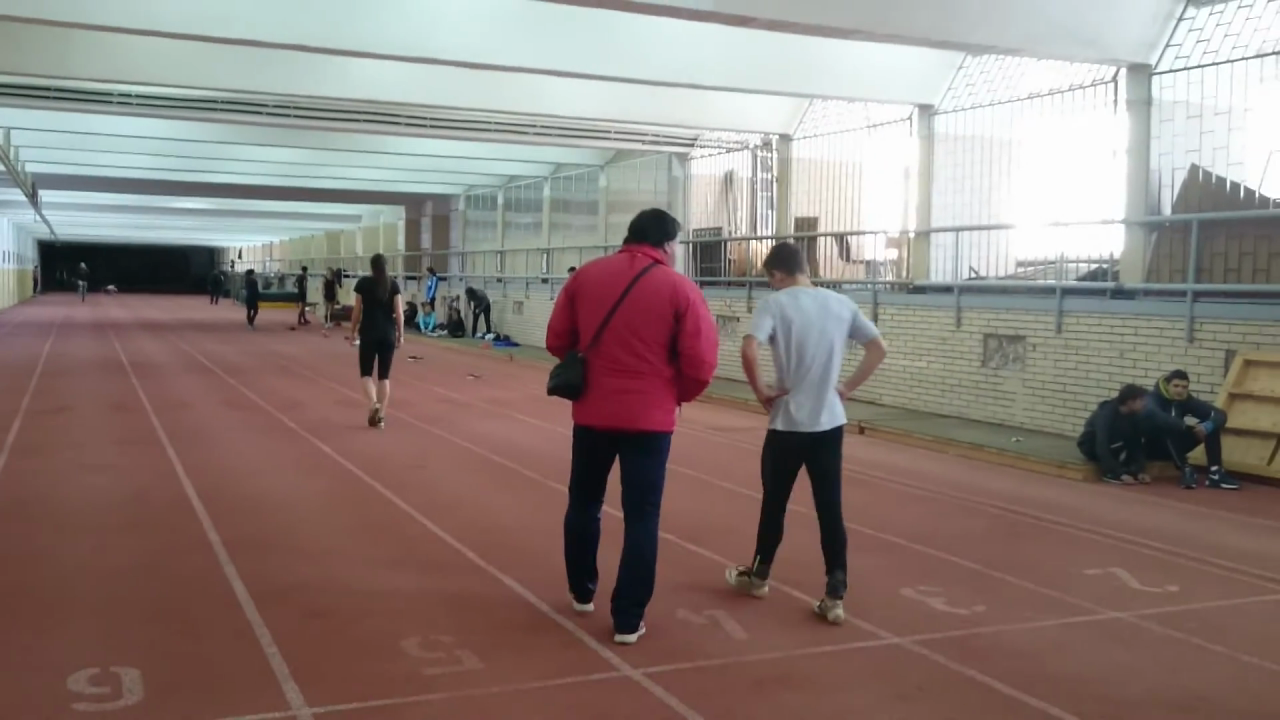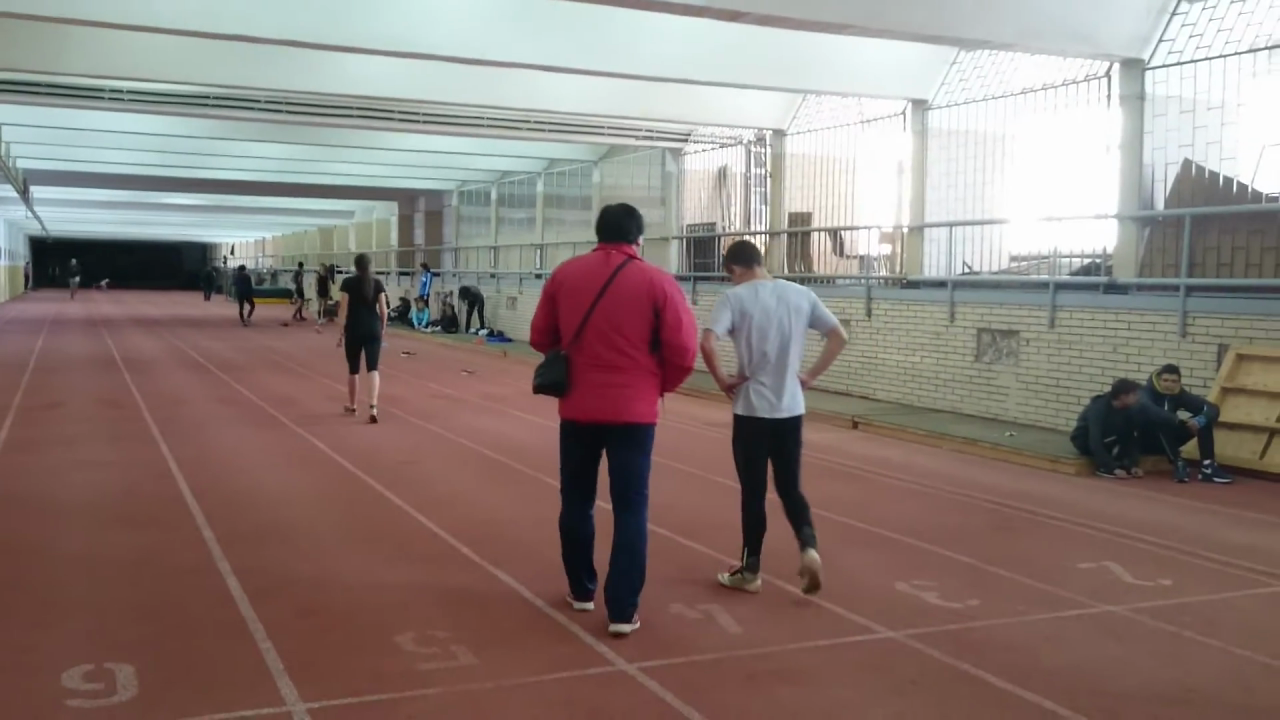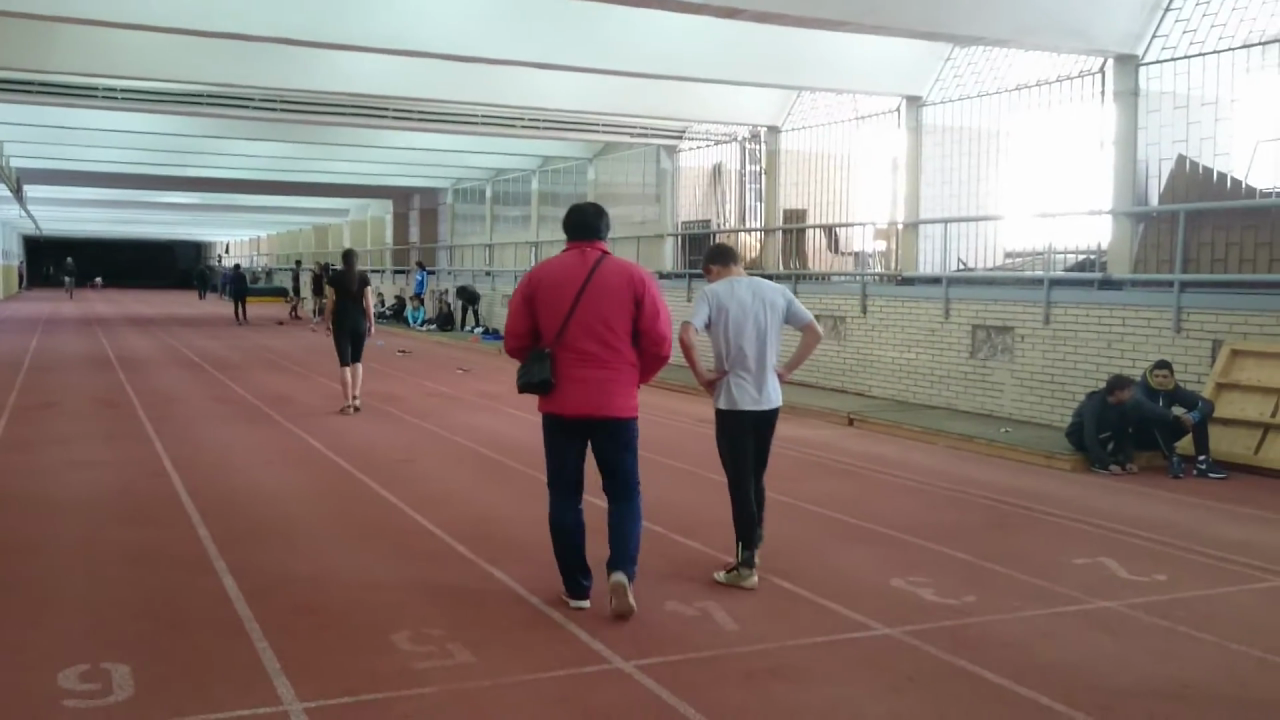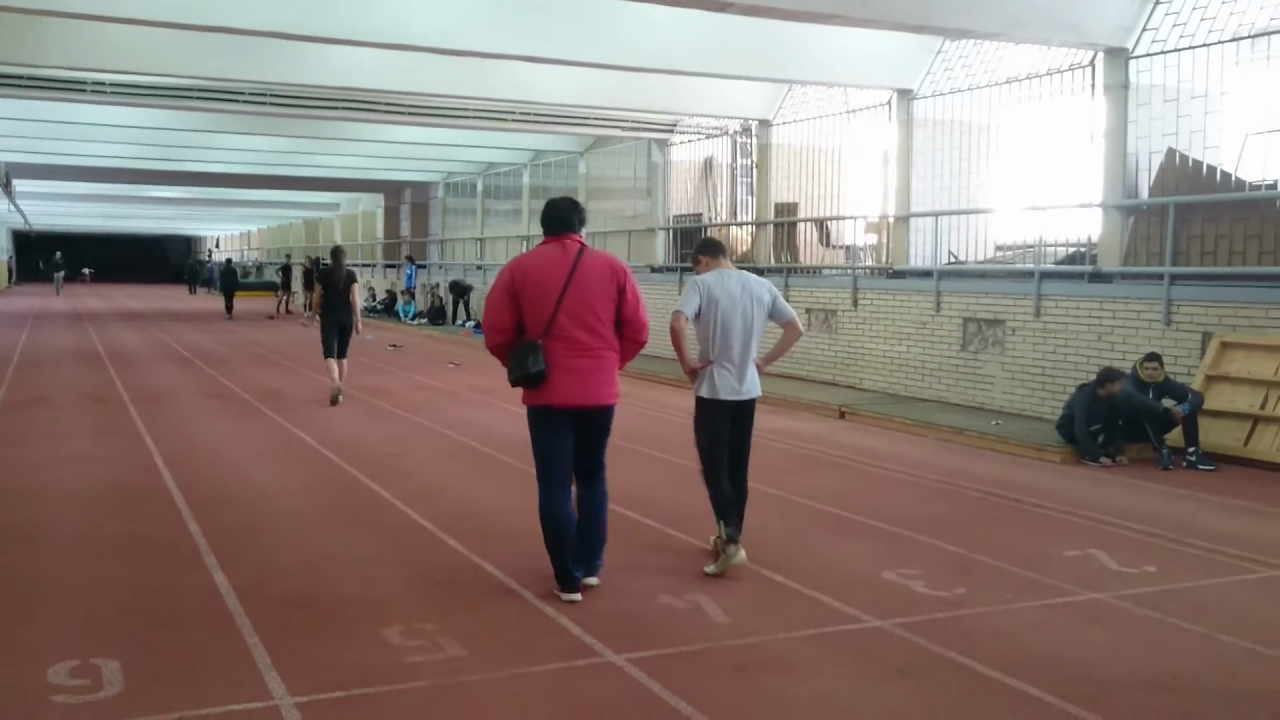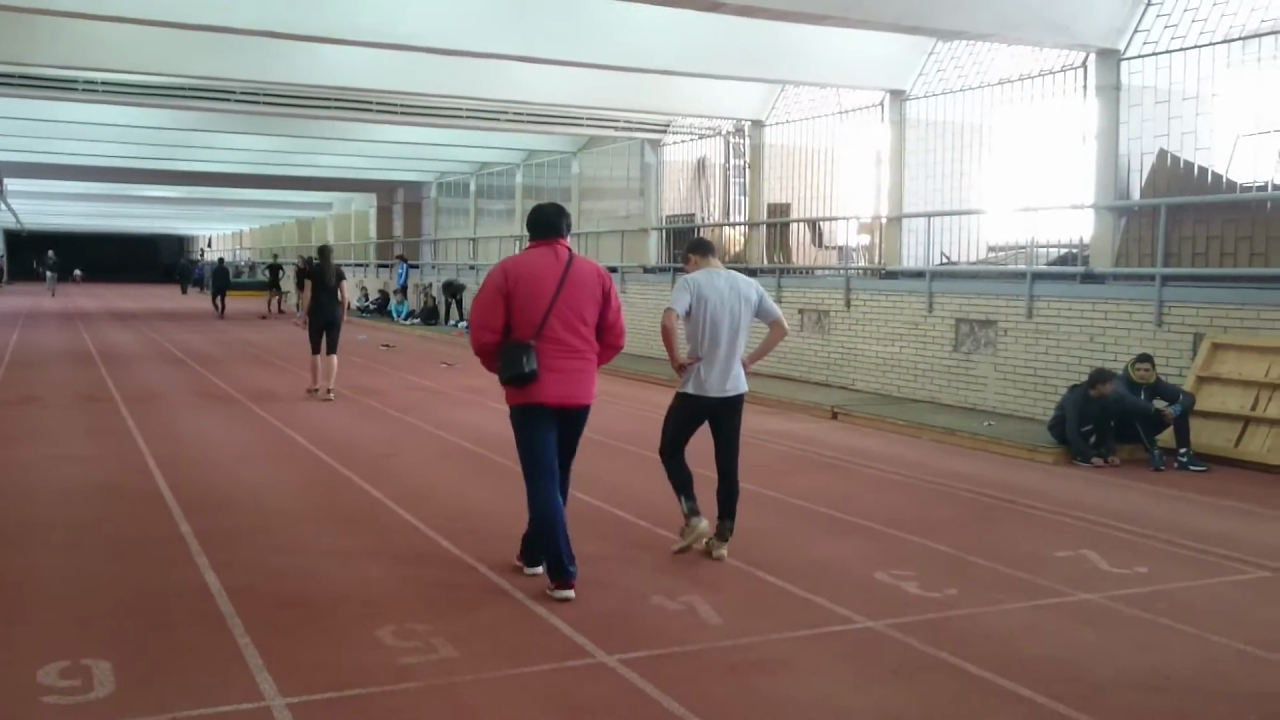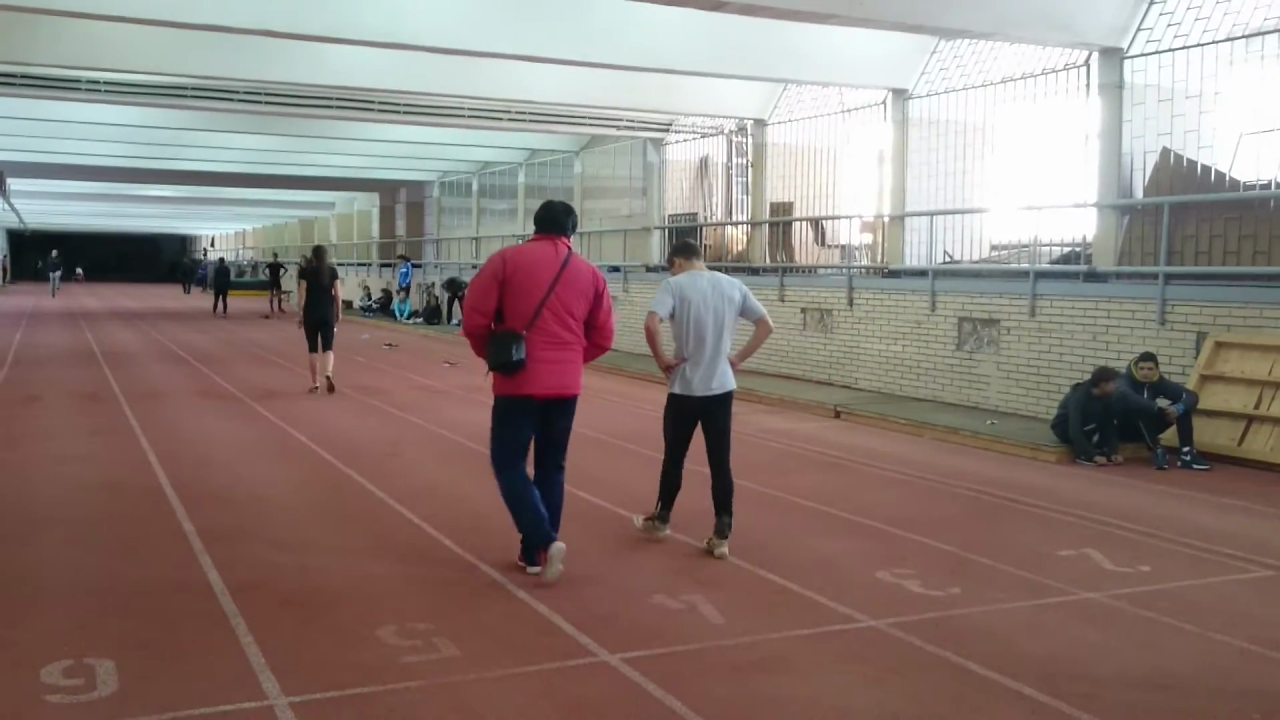
dt=0.3s
person 1, frame 1
left shoulder: (586, 275)
right shoulder: (680, 289)
left elbow: (557, 340)
right elbow: (699, 366)
right wrist: (672, 396)
left hip: (592, 411)
right hip: (650, 418)
left knee: (583, 504)
right knee: (642, 517)
left ankle: (582, 592)
right ankle: (628, 619)
person 1, frame 2
left shoulder: (564, 274)
right shoulder: (657, 282)
left elbow: (542, 339)
right elbow: (682, 354)
right wrist: (658, 386)
left hip: (577, 407)
right hip: (633, 410)
left knee: (576, 502)
right knee: (631, 508)
left ankle: (582, 591)
right ankle: (622, 610)
person 1, frame 3
left shoulder: (539, 275)
right shoulder: (634, 276)
left elbow: (516, 342)
right elbow: (658, 344)
left hip: (560, 403)
right hip: (616, 404)
left knee: (565, 497)
right knee: (624, 493)
left ankle: (576, 588)
right ankle: (621, 571)
person 1, frame 4
left shoulder: (518, 269)
right shoulder: (613, 267)
left elbow: (497, 336)
right elbow: (637, 332)
left wrist: (523, 367)
left hip: (548, 392)
right hip: (600, 391)
left knee: (555, 485)
right knee: (592, 478)
left ankle: (569, 579)
right ankle: (590, 566)
person 1, frame 5
left shoulder: (508, 270)
right shoulder: (596, 273)
left elbow: (483, 336)
right elbow: (614, 338)
left wrist: (504, 370)
left hip: (531, 391)
right hip: (579, 391)
left knee: (543, 482)
right knee: (557, 478)
left ankle: (562, 575)
right ankle: (534, 554)
person 1, frame 6
left shoulder: (507, 259)
right shoulder: (591, 274)
left elbow: (474, 319)
right elbow: (602, 338)
left wrist: (492, 354)
left hip: (517, 382)
right hip: (566, 385)
left knee: (509, 466)
right knee: (551, 468)
left ankle: (545, 541)
right ankle: (538, 552)
person 2, frame 1
left shoulder: (775, 303)
right shoulder: (841, 303)
left elbow: (749, 350)
right elbow: (879, 348)
left wrist: (760, 391)
right wrist: (847, 387)
left hip: (788, 422)
right hip: (830, 423)
left knee: (774, 503)
right knee: (830, 509)
left ankle: (758, 575)
right ankle: (835, 596)
person 2, frame 2
left shoulder: (734, 297)
right shoulder: (801, 294)
left elbow: (706, 343)
right elbow: (839, 337)
left wrist: (722, 379)
right wrist: (810, 374)
left hip: (752, 409)
right hip: (792, 409)
left knee: (754, 490)
right knee: (789, 486)
left ankle: (750, 571)
right ankle: (808, 548)
person 2, frame 3
left shoulder: (712, 293)
right shoulder: (776, 291)
left elbow: (686, 336)
right elbow: (815, 332)
left wrist: (701, 374)
right wrist: (786, 369)
left hip: (733, 402)
right hip: (769, 401)
left knee: (740, 483)
right knee: (755, 477)
left ankle: (746, 566)
right ankle: (752, 546)
person 2, frame 4
left shoulder: (701, 283)
right shoulder: (762, 285)
left elbow: (677, 324)
right elbow: (796, 328)
left wrist: (686, 362)
right wrist: (765, 361)
left hip: (712, 391)
right hip: (747, 391)
left knee: (714, 470)
right knee: (738, 469)
left ankle: (732, 544)
right ankle: (729, 537)
person 2, frame 5
left shoulder: (691, 282)
right shoulder: (749, 285)
left elbow: (669, 321)
right elbow: (781, 328)
left wrist: (676, 358)
right wrist: (750, 359)
left hip: (697, 387)
right hip: (734, 389)
left knee: (670, 450)
right knee: (728, 465)
left ankle: (694, 518)
right ankle: (720, 538)
person 2, frame 6
left shoulder: (674, 285)
right shoulder: (733, 285)
left elbow: (651, 325)
right elbow: (766, 325)
left wrist: (662, 360)
right wrist: (739, 357)
left hip: (685, 387)
right hip: (722, 387)
left knee: (674, 457)
right knee: (720, 463)
left ankle: (660, 520)
right ankle: (722, 536)
person 3, frame 1
left shoulder: (363, 283)
right shoulder: (393, 284)
left elbow: (357, 310)
right elbow: (399, 312)
left wrist: (354, 331)
right wrist: (400, 334)
left hip: (368, 333)
right hip: (388, 333)
left knee: (366, 373)
right knee: (384, 376)
left ankle: (374, 403)
right ankle: (381, 417)
person 3, frame 2
left shoulder: (348, 282)
right shoulder: (377, 283)
left elbow: (343, 309)
right elbow: (383, 310)
left wrist: (340, 332)
right wrist: (382, 328)
left hip: (353, 330)
right hip: (373, 329)
left knee: (353, 369)
right knee: (373, 368)
left ankle: (352, 406)
right ankle: (372, 406)
person 3, frame 3
left shoulder: (334, 277)
right shoulder: (363, 277)
left elbow: (330, 303)
right elbow: (368, 303)
left wrist: (327, 322)
right wrist: (371, 324)
left hip: (341, 323)
right hip: (359, 323)
left knee: (344, 363)
right knee: (356, 360)
left ankle: (348, 404)
right ankle: (355, 396)
person 3, frame 4
left shoulder: (323, 273)
right shoulder: (351, 274)
left elbow: (317, 297)
right elbow: (355, 299)
left wrist: (316, 312)
right wrist: (358, 320)
left hip: (328, 318)
right hip: (346, 318)
left knee: (329, 355)
right knee: (342, 355)
left ankle: (336, 383)
right ankle: (339, 392)
person 3, frame 5
left shoulder: (313, 270)
right shoulder: (338, 271)
left elbow: (307, 294)
right elbow: (344, 296)
left wrist: (305, 314)
right wrist: (343, 313)
left hip: (317, 314)
right hip: (334, 314)
left knee: (316, 351)
right knee: (332, 351)
left ankle: (315, 386)
right ankle: (330, 389)
person 3, frame 6
left shoulder: (306, 271)
right shoulder: (332, 271)
left elbow: (302, 295)
right elbow: (338, 294)
left wrist: (300, 315)
right wrist: (338, 312)
left hip: (311, 313)
right hip: (328, 313)
left knee: (313, 349)
right knee: (328, 348)
left ankle: (315, 385)
right ankle: (328, 374)
